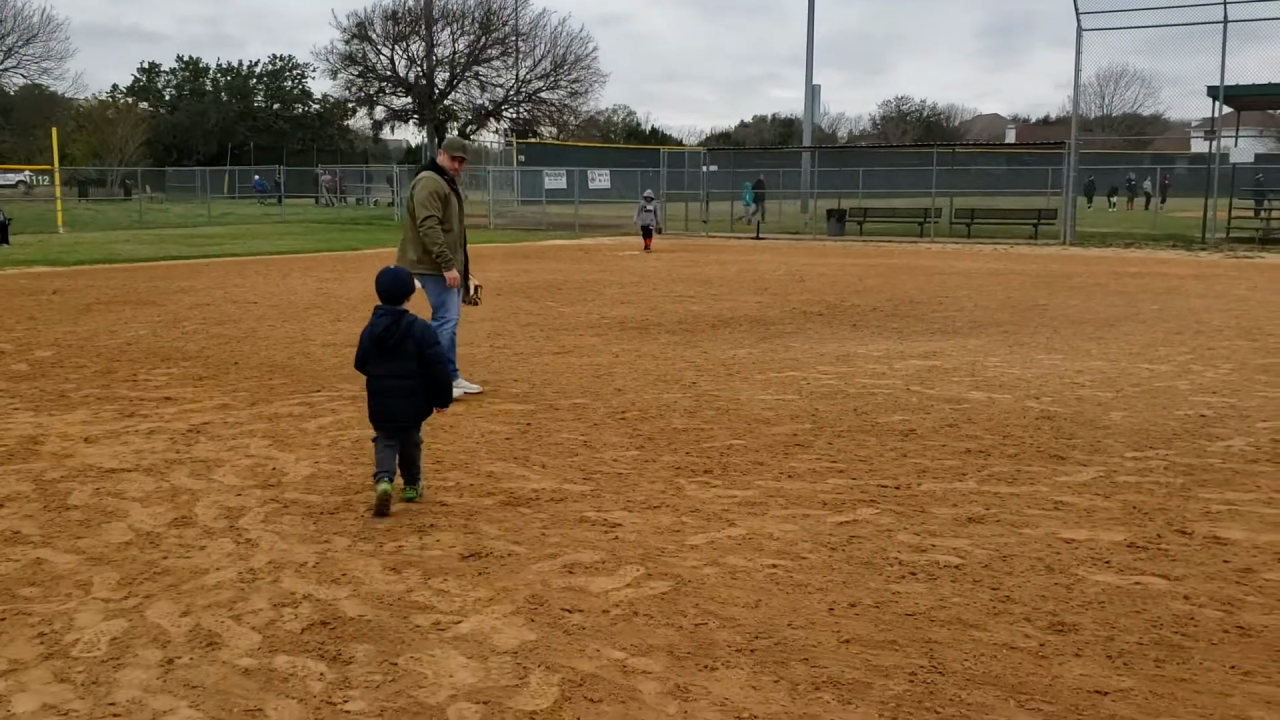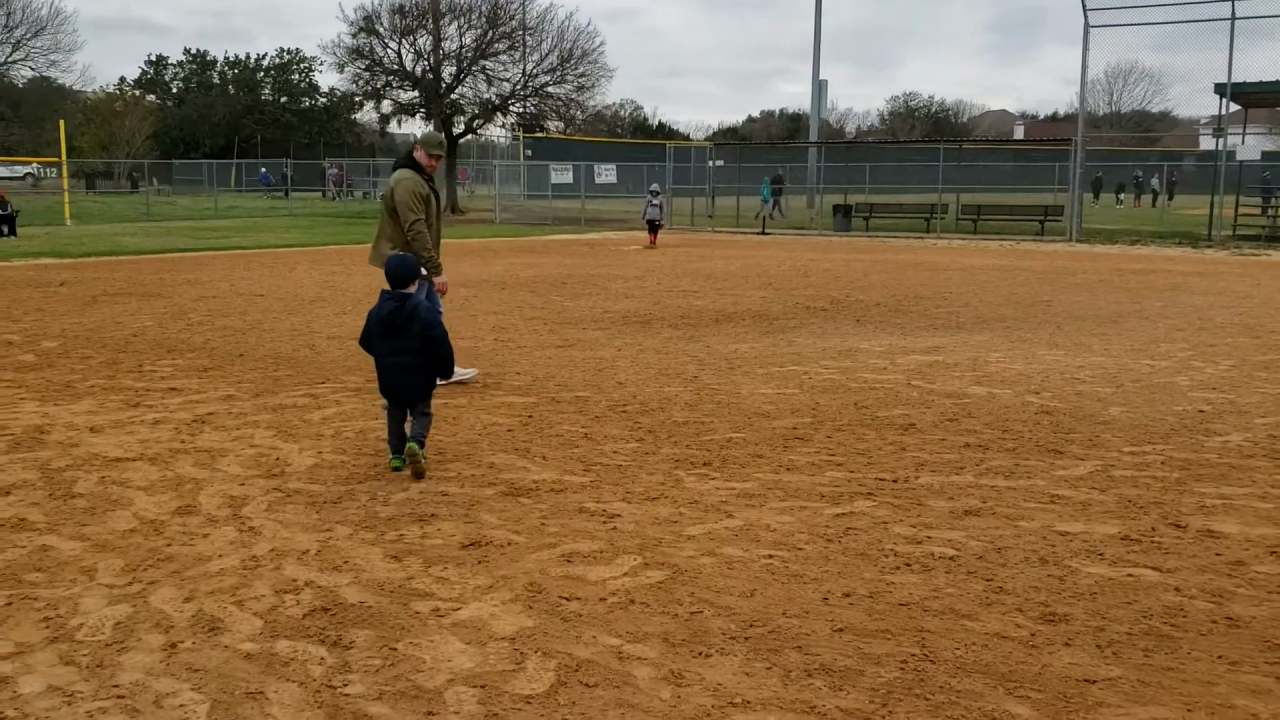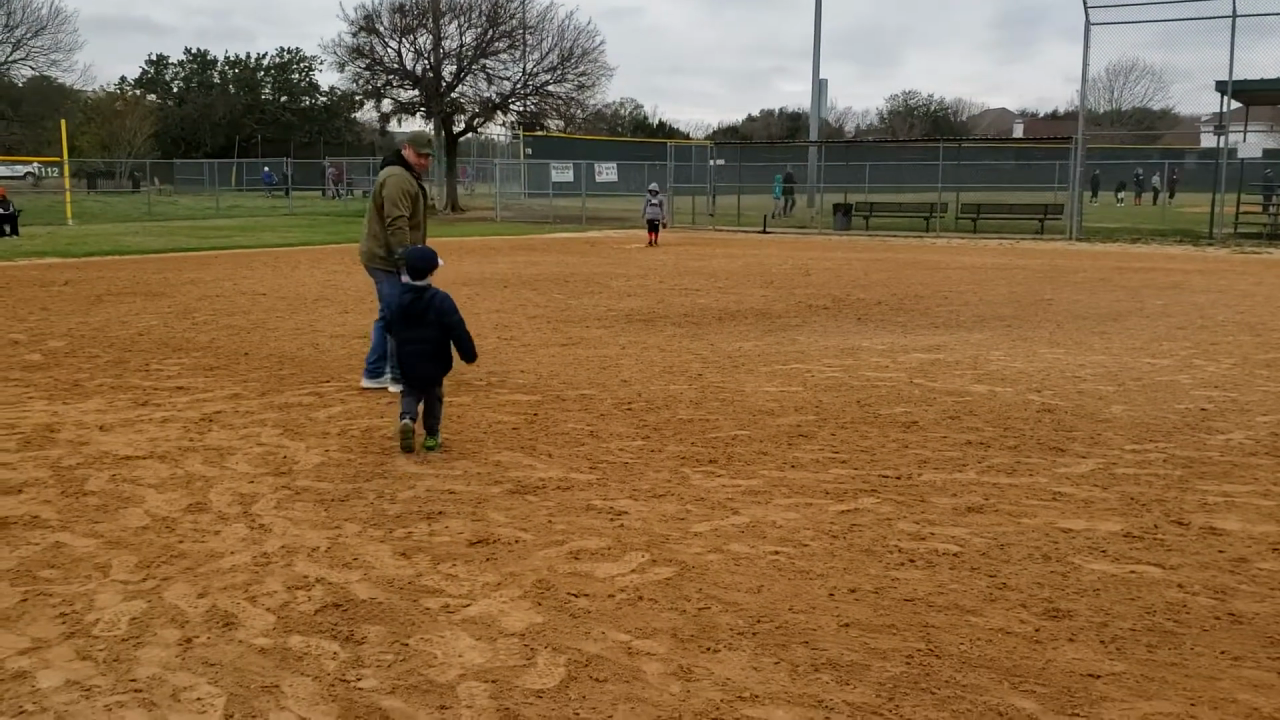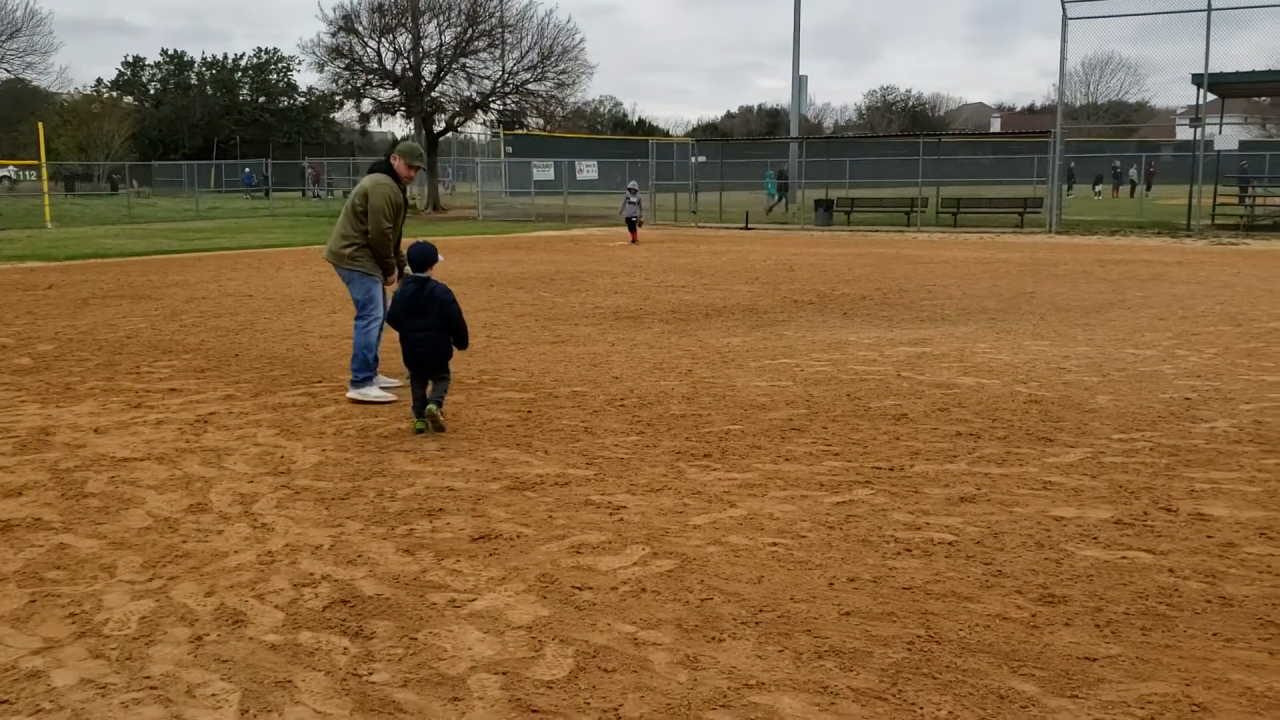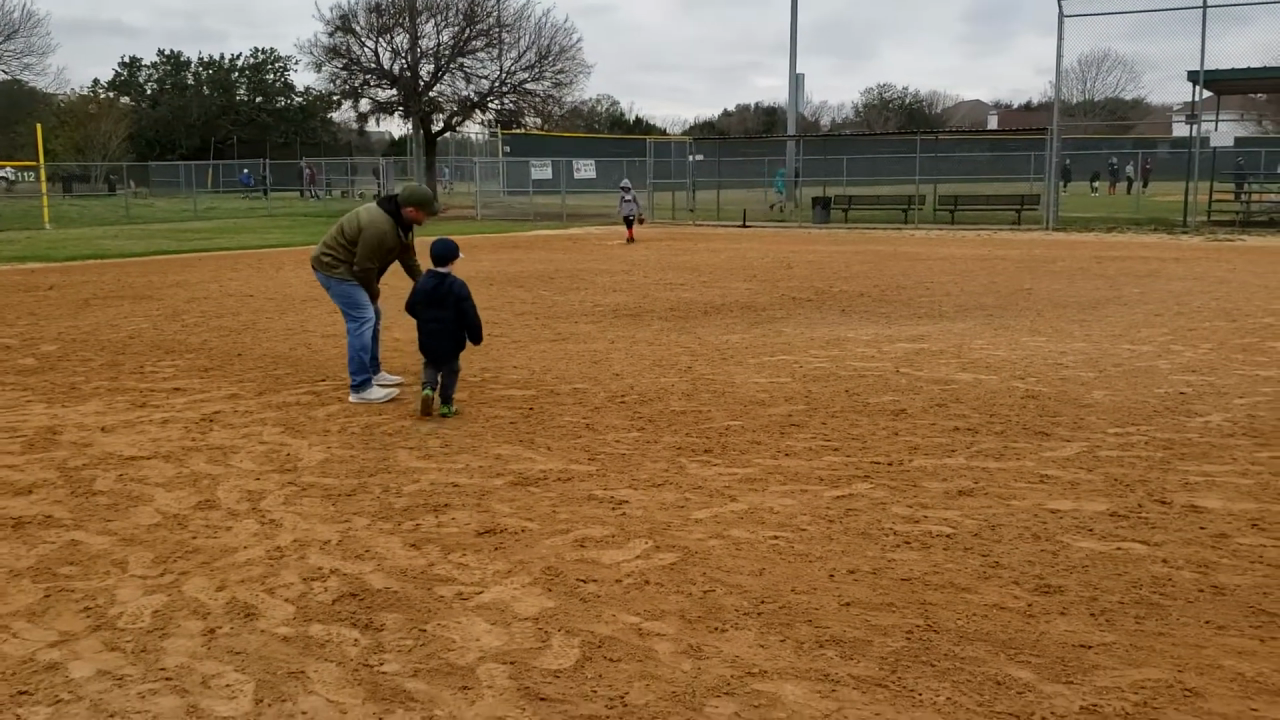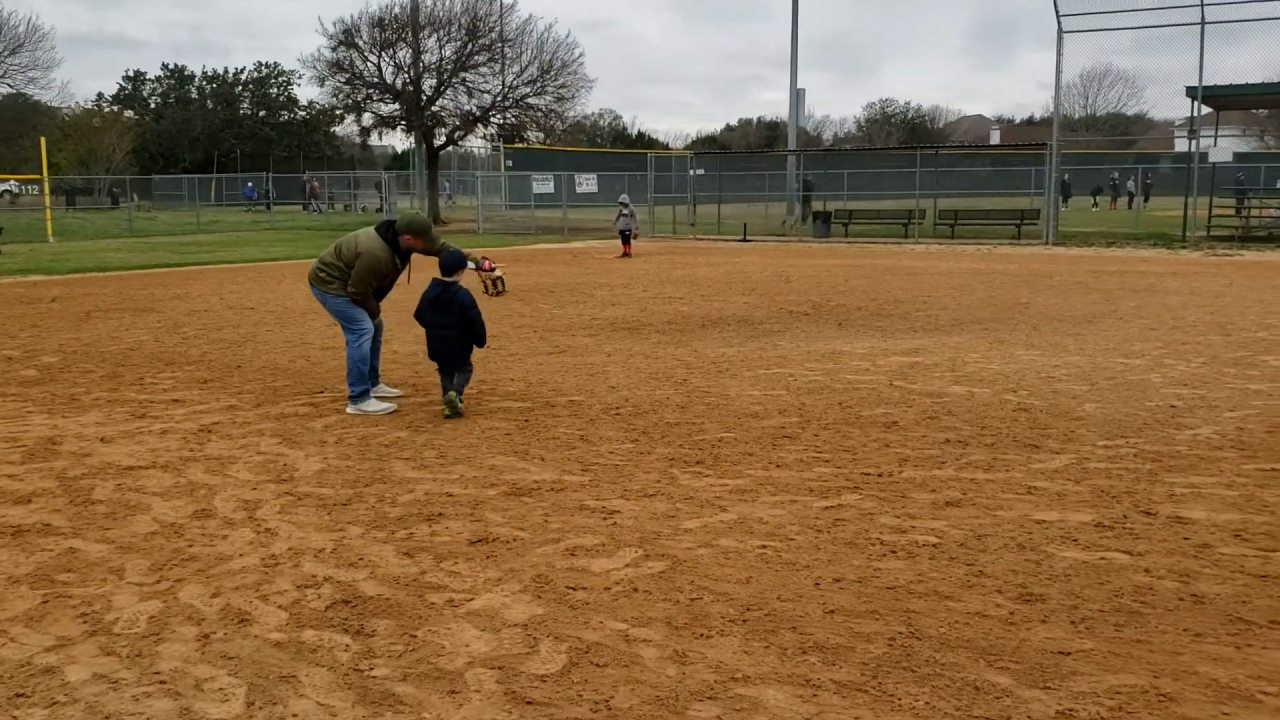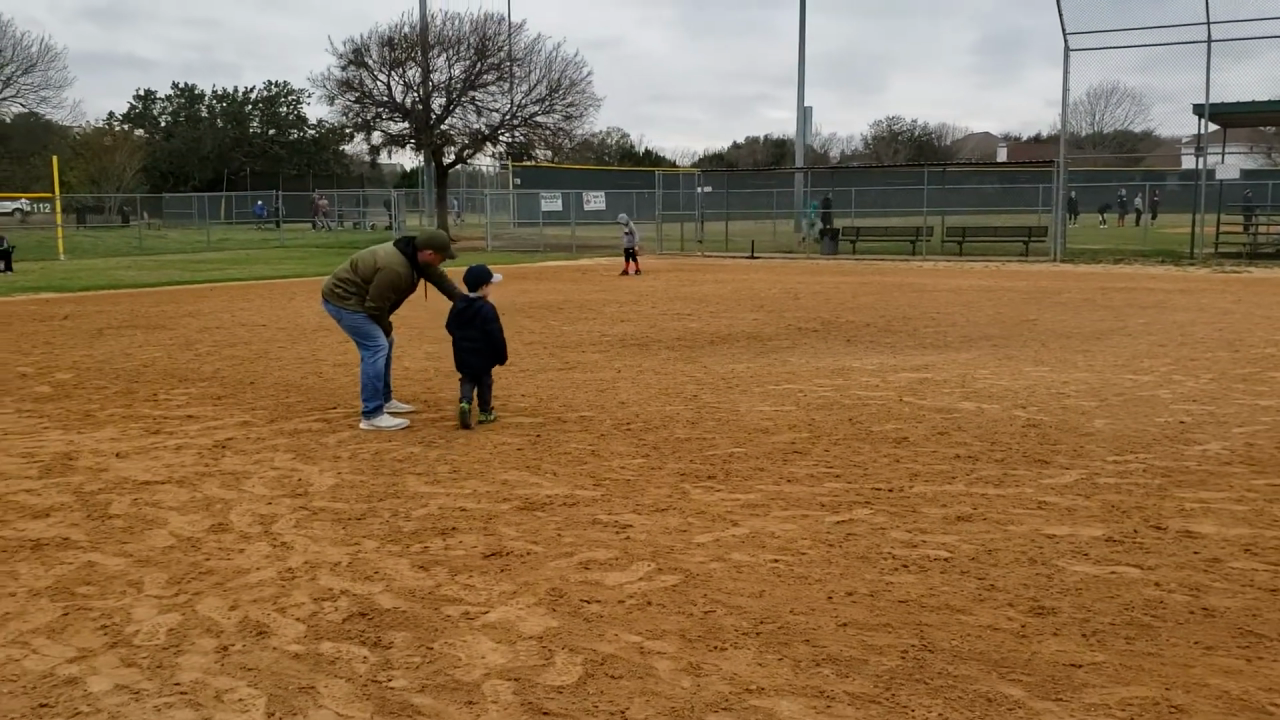
dt=0.4s
person 1, frame 1
left shoulder: (448, 184)
right shoulder: (429, 182)
right elbow: (428, 227)
left wrist: (461, 269)
right wrist: (448, 266)
left hip: (447, 266)
right hip: (434, 266)
left knee: (448, 319)
right knee: (446, 319)
left ankle: (447, 377)
person 1, frame 2
left shoulder: (422, 179)
right shoulder: (407, 181)
right elbow: (415, 231)
left wrist: (434, 267)
right wrist: (436, 270)
left hip: (417, 262)
left knee: (432, 313)
person 1, frame 3
left shoulder: (407, 176)
right shoulder: (397, 177)
right elbow: (397, 227)
left hip: (387, 259)
right hip: (390, 260)
left knee: (389, 315)
left ankle: (374, 374)
right ankle: (400, 378)
person 1, frame 4
left shoulder: (389, 184)
right shoulder: (383, 186)
left elbow: (390, 234)
right elbow: (380, 234)
left wrist: (401, 264)
right wrist: (390, 270)
left hip: (357, 258)
right hip: (357, 259)
left knee: (374, 315)
right knee: (371, 317)
left ankle: (367, 375)
right ankle: (361, 384)
person 1, frame 5
left shoulder: (399, 218)
right shoulder: (379, 226)
left elbow: (407, 254)
right elbow: (364, 268)
left wrist: (422, 281)
right wrist: (373, 295)
left hip: (347, 267)
right hip: (334, 267)
left knee: (371, 315)
right knee: (362, 318)
left ankle: (373, 372)
right ankle: (361, 389)
person 1, frame 6
left shoulder: (402, 237)
right shoulder: (374, 254)
left elbow: (439, 247)
right elbow: (356, 291)
left wrist: (477, 263)
right wrist: (374, 312)
left hip: (351, 283)
right hip: (328, 283)
left knee: (373, 327)
right knee: (362, 330)
left ankle: (371, 384)
right ankle: (358, 400)
person 1, frame 7
left shoulder: (414, 255)
right shoulder: (394, 268)
left elbow: (439, 277)
right elbow: (375, 306)
right wrist: (387, 330)
left hip: (358, 298)
right hip: (343, 299)
left knee: (383, 344)
right knee: (376, 347)
left ankle: (384, 400)
right ankle: (372, 416)
person 2, frame 1
left shoulder: (370, 330)
right shoulder: (420, 329)
left elbow: (361, 364)
right elbow: (438, 367)
right wrist: (442, 399)
left hip: (381, 403)
right hip: (413, 401)
left knee: (385, 442)
right knee: (409, 440)
left ankle: (383, 481)
right ankle: (410, 485)
person 2, frame 2
left shoulder: (376, 311)
right shoulder: (424, 311)
left elbow: (366, 343)
right elbow: (441, 345)
right wrist: (445, 372)
left hip: (389, 377)
right hip: (419, 376)
left knee: (395, 413)
right knee: (421, 413)
left ankle: (397, 455)
right ankle: (415, 445)
person 2, frame 3
left shoulder: (399, 301)
right shoulder: (441, 300)
left elbow: (391, 329)
right elbow: (458, 331)
right wrist: (469, 355)
left hip: (407, 362)
right hip: (434, 362)
left knee: (410, 393)
right knee: (433, 396)
left ankle: (407, 420)
right ankle: (431, 436)
person 2, frame 4
left shoulder: (401, 293)
right shoulder: (441, 291)
left elbow: (392, 320)
right elbow: (456, 320)
right wrist: (461, 342)
left hip: (411, 349)
right hip: (437, 348)
left knee: (418, 381)
right knee: (441, 377)
left ankle: (420, 418)
right ankle: (434, 406)
person 2, frame 5
left shoulder: (422, 284)
right shoulder: (458, 286)
left elbow: (411, 308)
right elbow: (470, 315)
right wrist: (476, 337)
left hip: (428, 338)
right hip: (451, 338)
left knee: (431, 365)
right knee: (450, 368)
left ankle: (428, 389)
right ankle: (446, 404)
person 2, frame 6
left shoulder: (430, 292)
right shoulder: (463, 295)
left elbow: (419, 315)
right elbow: (475, 321)
right wrist: (480, 340)
left hip: (436, 345)
right hip: (458, 344)
left knee: (445, 372)
right knee: (464, 369)
left ankle: (449, 404)
right ankle: (454, 394)
person 2, frame 7
left shoulder: (458, 305)
right shoulder: (487, 309)
left elbow: (450, 327)
right elbow: (496, 336)
right wrist: (502, 357)
left hip: (462, 356)
right hip: (482, 356)
left knee: (467, 381)
right knee: (485, 382)
left ankle: (465, 403)
right ankle: (485, 412)
